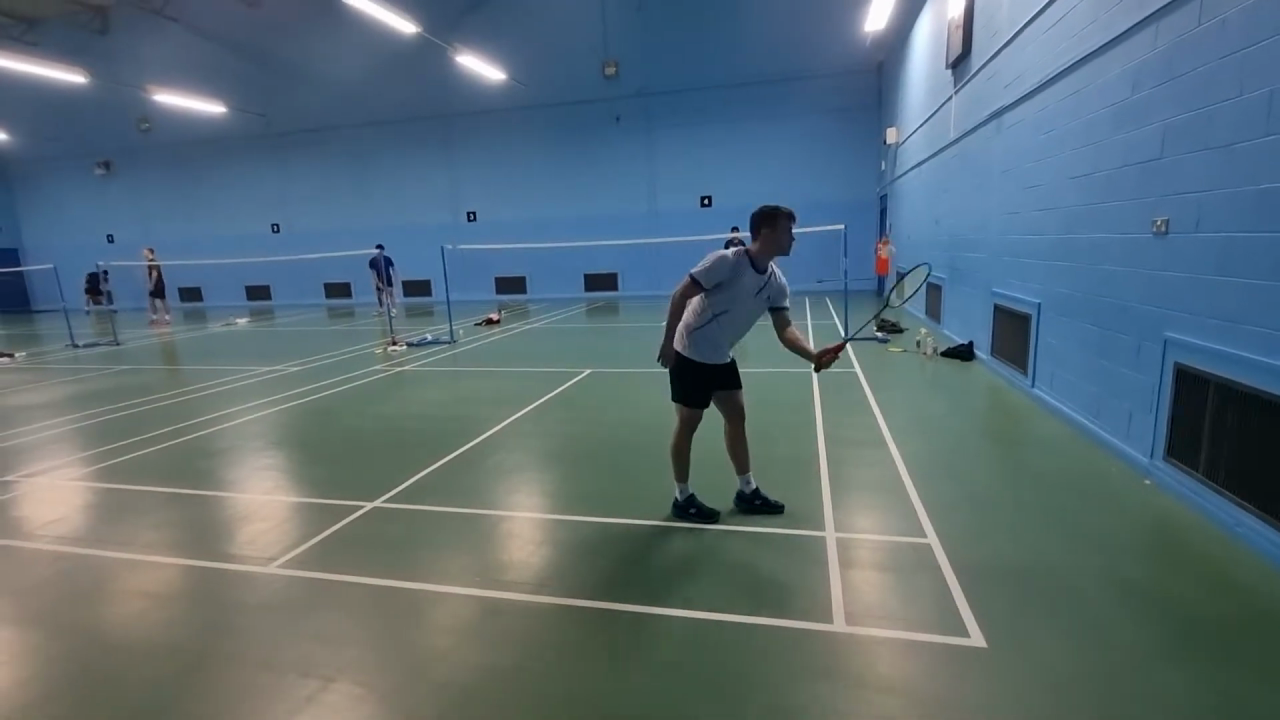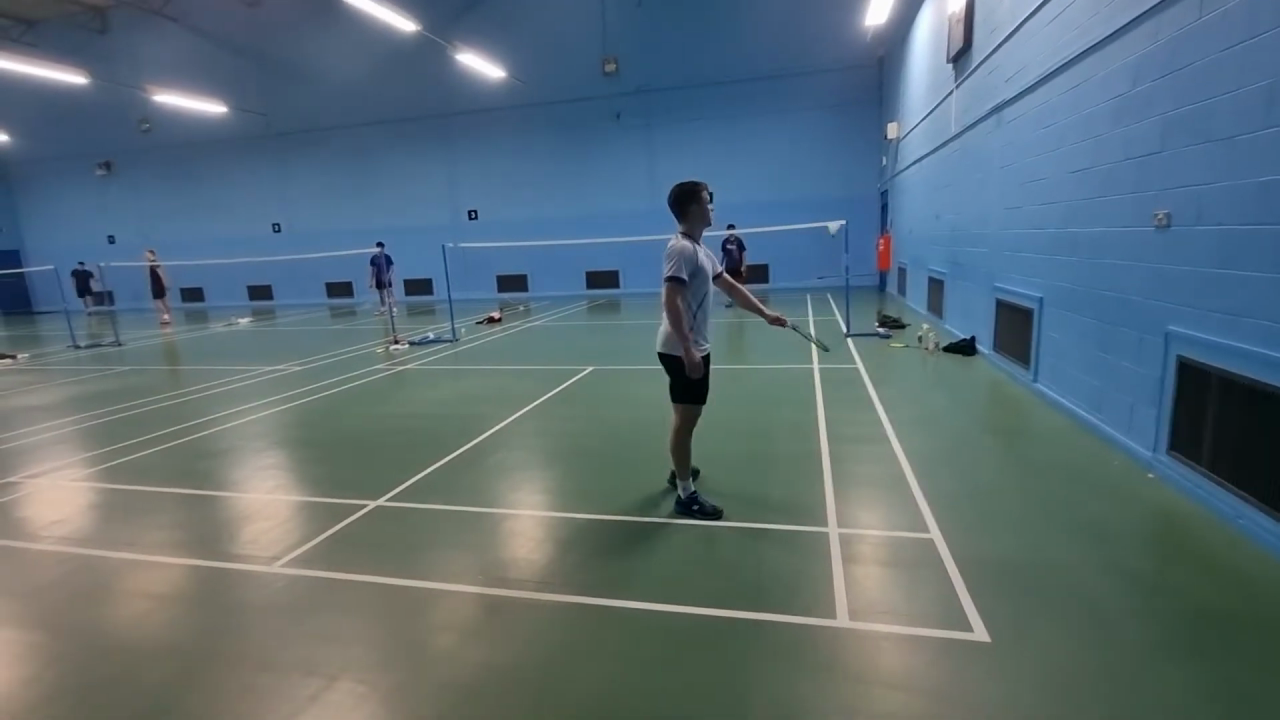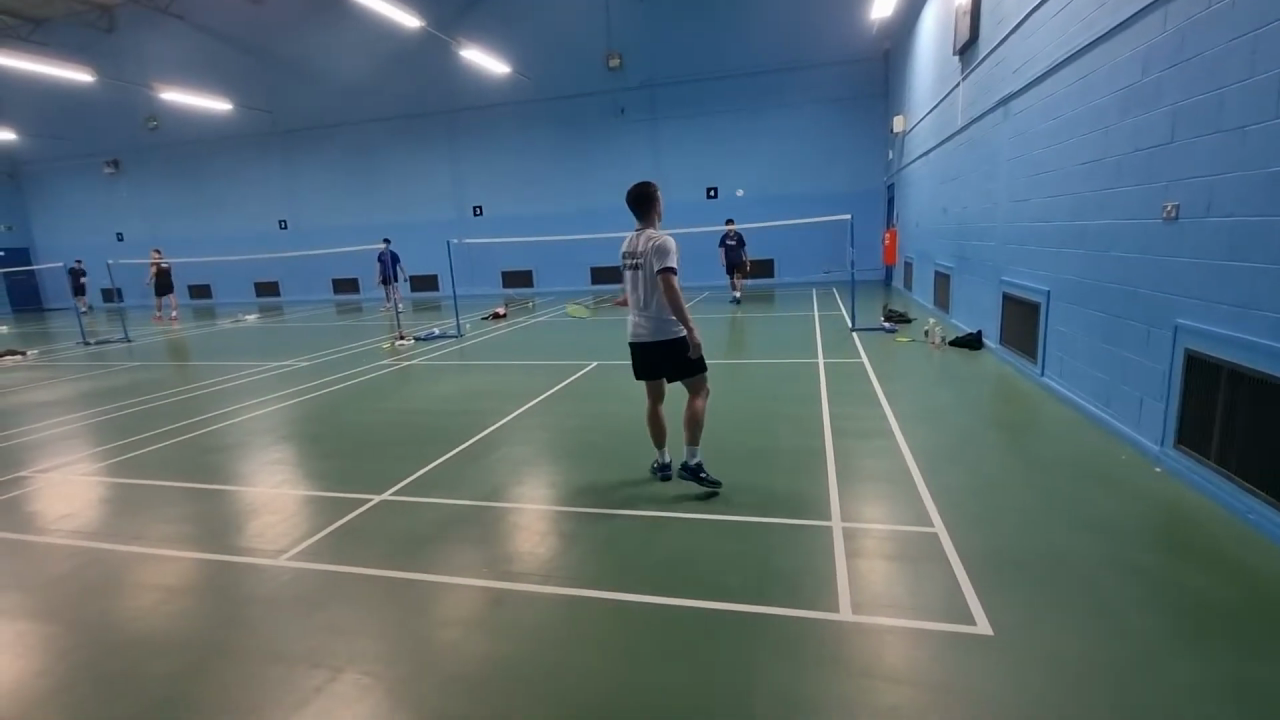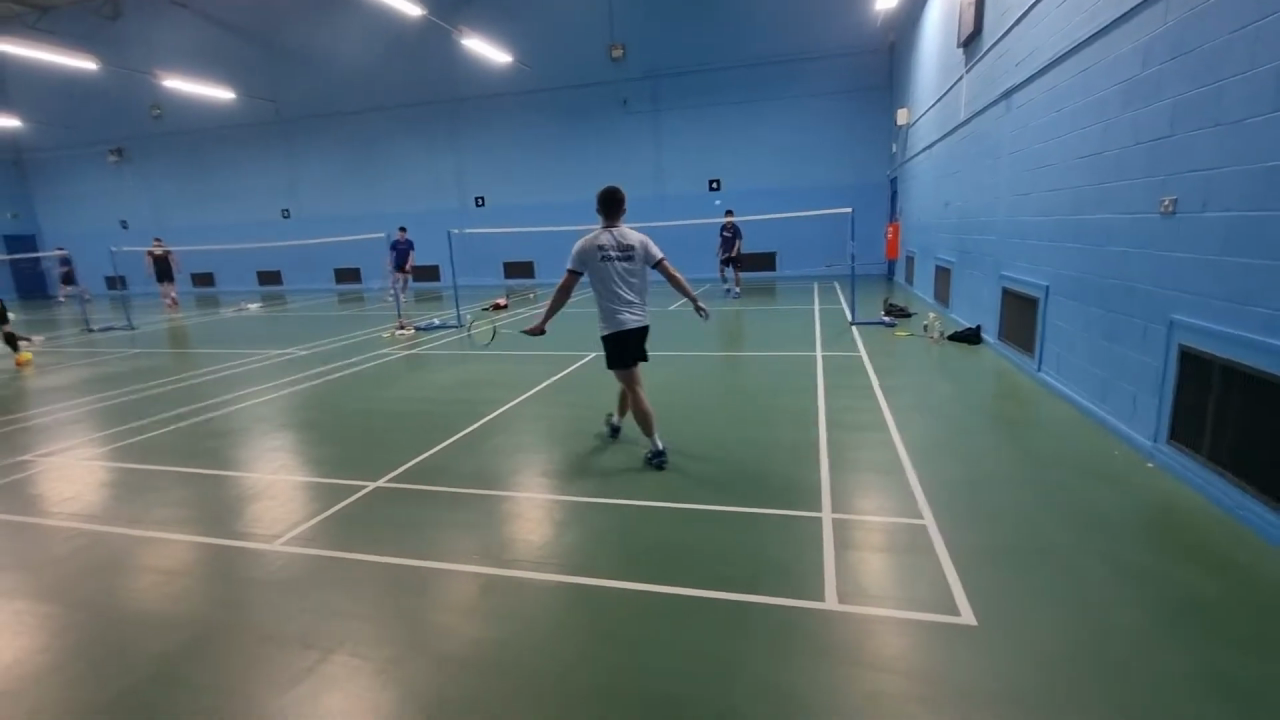
dt=0.4s
person 1, frame 1
left shoulder: (776, 283)
right shoulder: (725, 262)
left elbow: (786, 330)
right elbow: (681, 297)
left wrist: (812, 355)
right wrist: (668, 343)
left hip: (721, 358)
right hip: (691, 355)
left knee: (736, 416)
right knee: (688, 423)
left ankle: (748, 493)
right ankle: (682, 499)
person 1, frame 2
left shoulder: (698, 249)
right shoulder: (682, 249)
left elbow: (729, 285)
right elbow: (671, 302)
left wrist: (765, 314)
right wrist: (689, 349)
left hip: (682, 348)
right hip: (681, 350)
left knee: (687, 411)
right knee: (687, 418)
left ankle: (680, 470)
right ankle: (685, 496)
person 1, frame 3
left shoulder: (628, 244)
right shoulder: (663, 243)
right elbow: (670, 289)
right wrist: (689, 331)
left hip: (638, 336)
right hip: (669, 335)
left knee: (654, 399)
right knee: (699, 392)
left ankle: (663, 461)
right ankle: (692, 461)
person 1, frame 4
left shoulder: (585, 246)
right shoulder: (640, 240)
left elbow: (565, 289)
right elbow: (670, 274)
left wrist: (543, 322)
right wrist: (695, 302)
left hip: (613, 326)
right hip: (639, 322)
left knee: (633, 386)
right knee: (627, 379)
left ankle: (657, 449)
right ankle: (615, 422)
